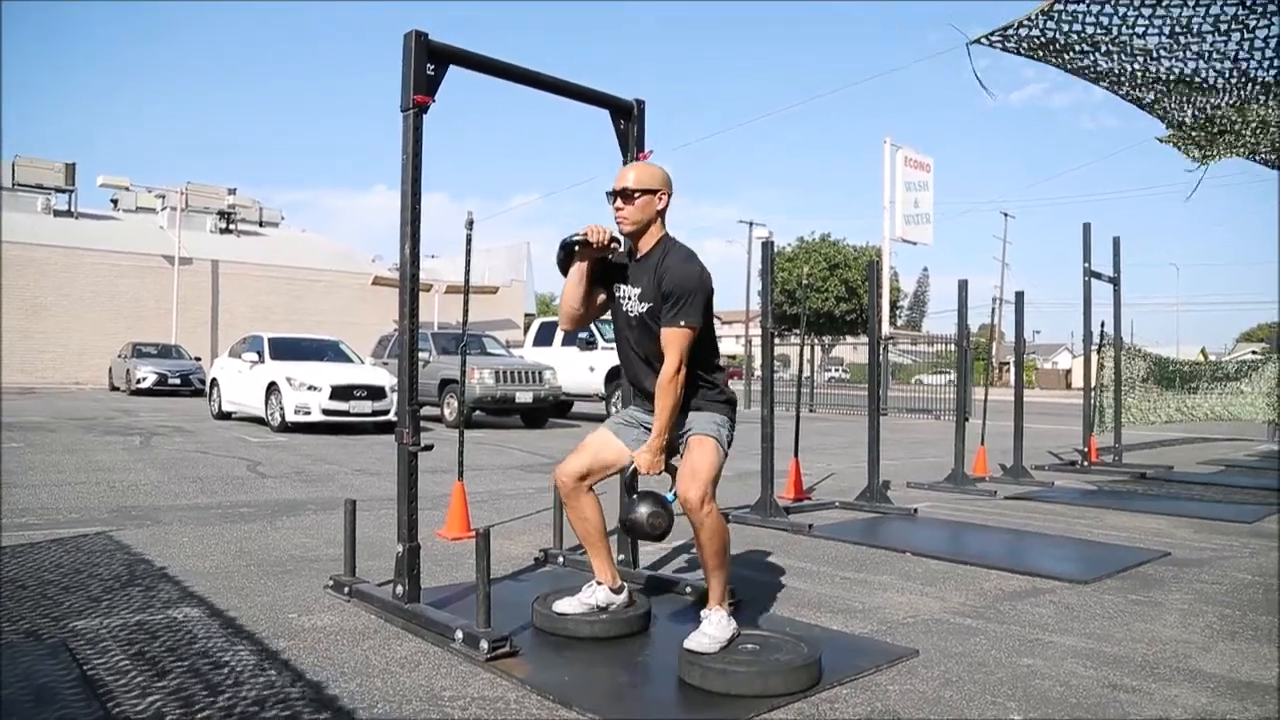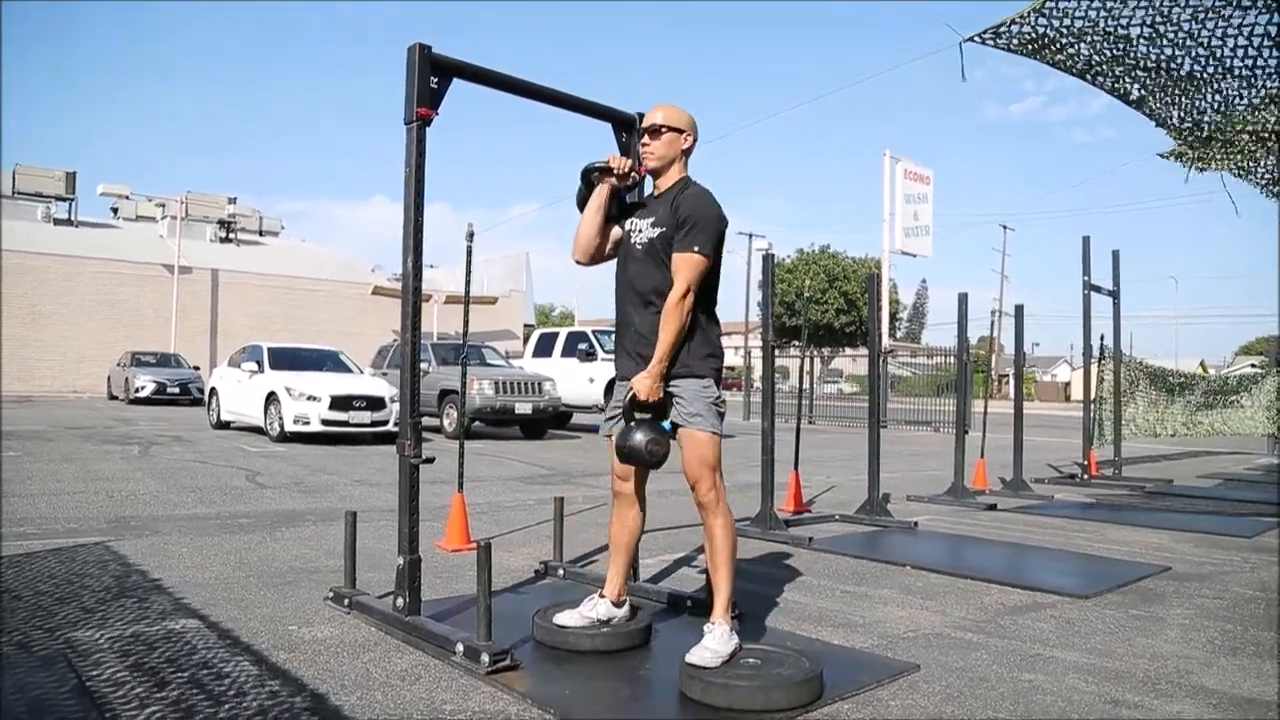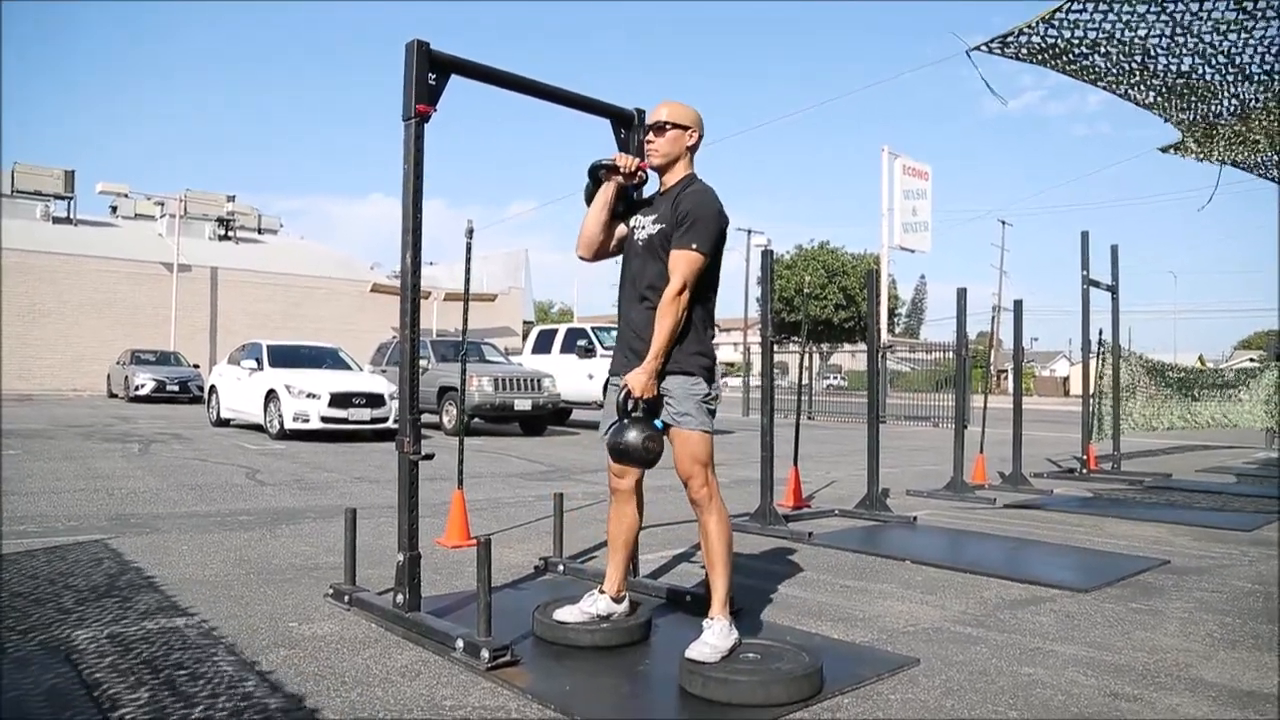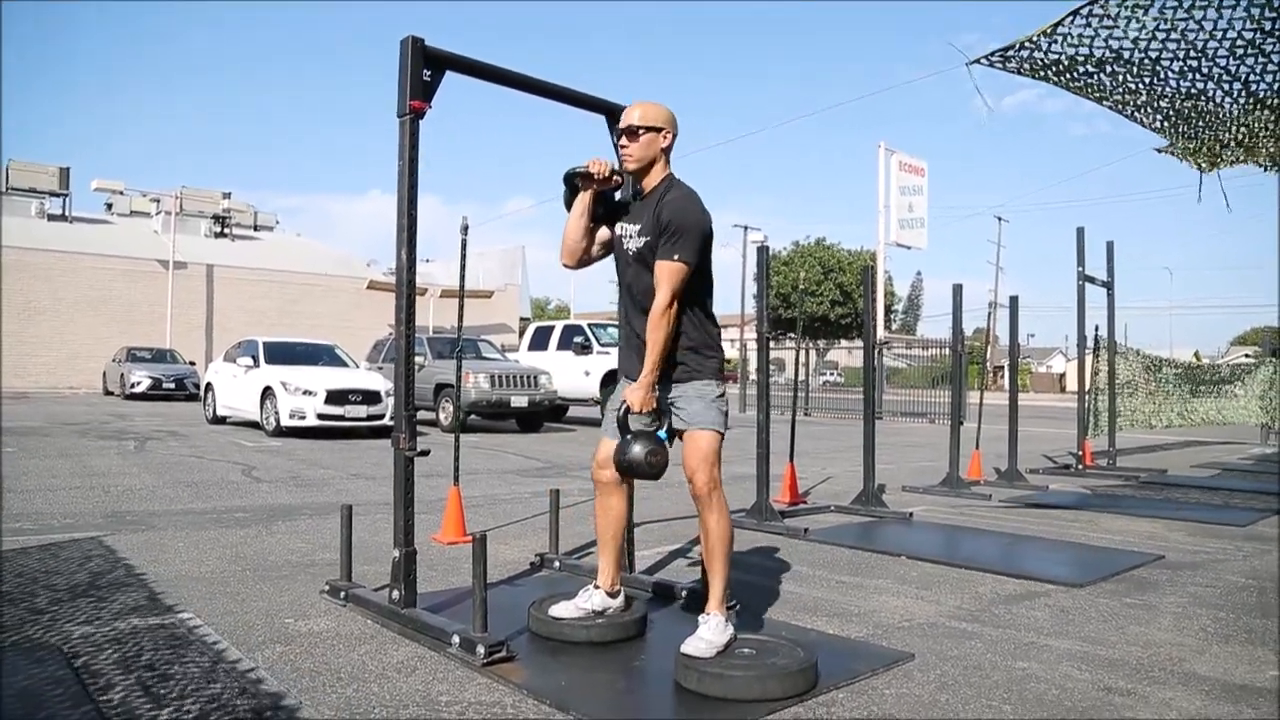
dt=0.5s
person 1, frame 1
left shoulder: (680, 268)
right shoulder: (616, 265)
left elbow: (674, 368)
right elbow: (570, 320)
left wrist: (655, 447)
right wrist: (584, 261)
left hip: (701, 407)
right hip: (643, 407)
left knee: (693, 494)
right knee: (569, 476)
left ankle: (718, 612)
right ankle: (609, 586)
person 1, frame 2
left shoulder: (696, 204)
right shoulder: (637, 210)
left elbow: (682, 293)
right elbow: (584, 252)
left wrist: (657, 370)
right wrist: (604, 188)
left hip: (687, 368)
right hip: (632, 367)
left knee: (706, 489)
right knee: (625, 484)
left ankle: (721, 624)
right ankle: (612, 599)
person 1, frame 3
left shoulder: (698, 202)
right shoulder: (643, 207)
left elbow: (678, 290)
right elbow: (588, 249)
left wrist: (651, 366)
right wrist: (611, 185)
left hip: (678, 366)
right hip: (629, 363)
left knee: (699, 486)
right knee: (622, 481)
left ankle: (720, 620)
right ankle: (611, 595)
person 1, frame 4
left shoulder: (681, 207)
right shoulder: (625, 209)
left elbow: (665, 302)
right elbow: (572, 256)
left wrist: (647, 385)
right wrist: (587, 194)
left hip: (691, 370)
right hip: (638, 367)
left knee: (703, 483)
right knee: (605, 470)
left ankle: (716, 616)
right ankle: (606, 590)
